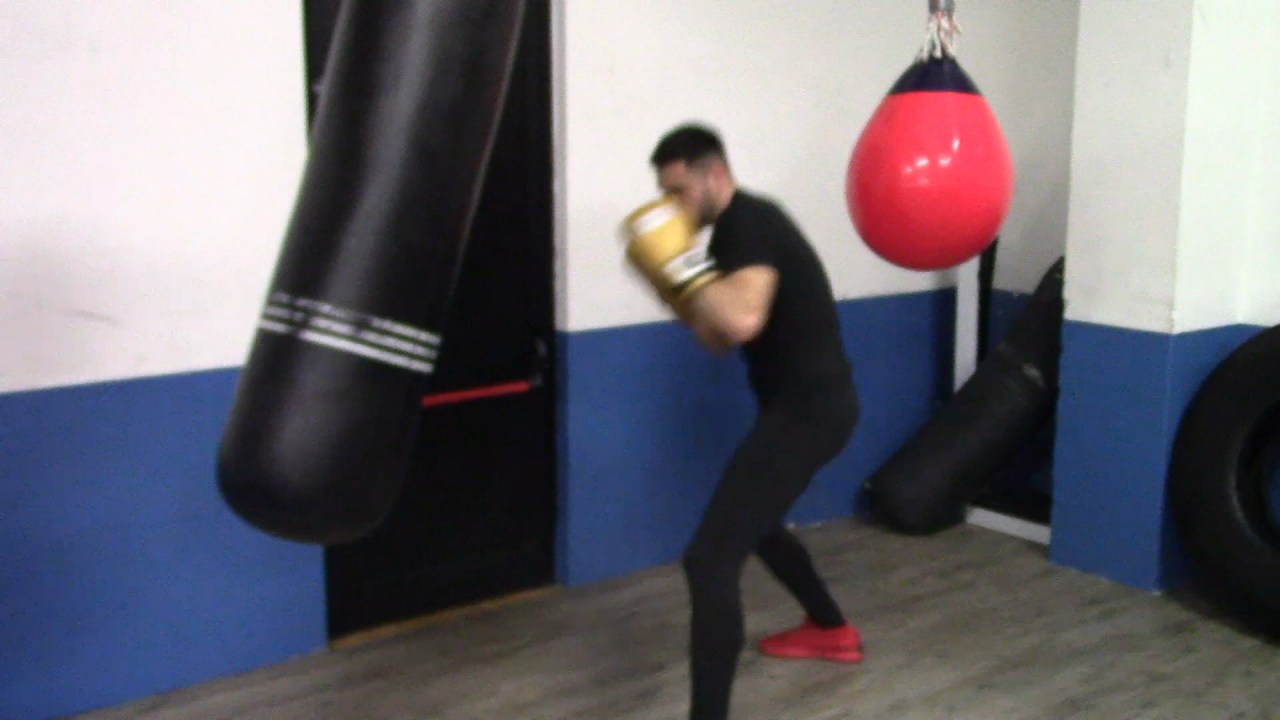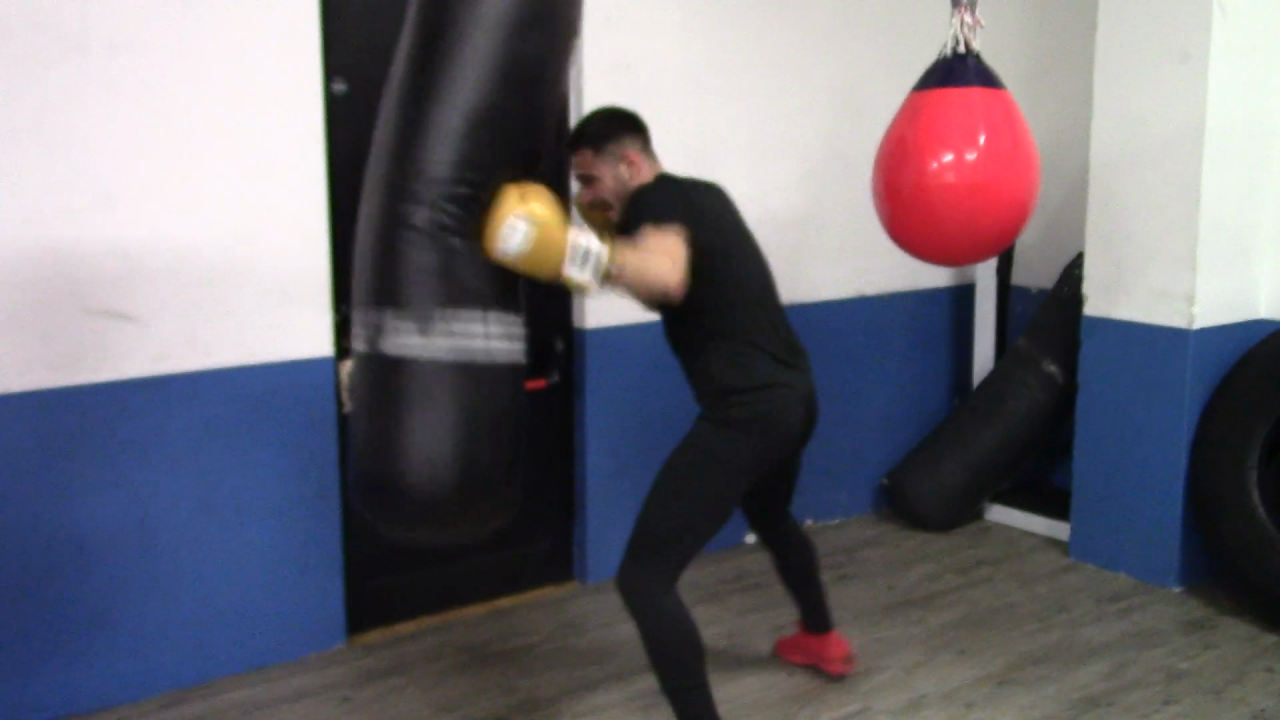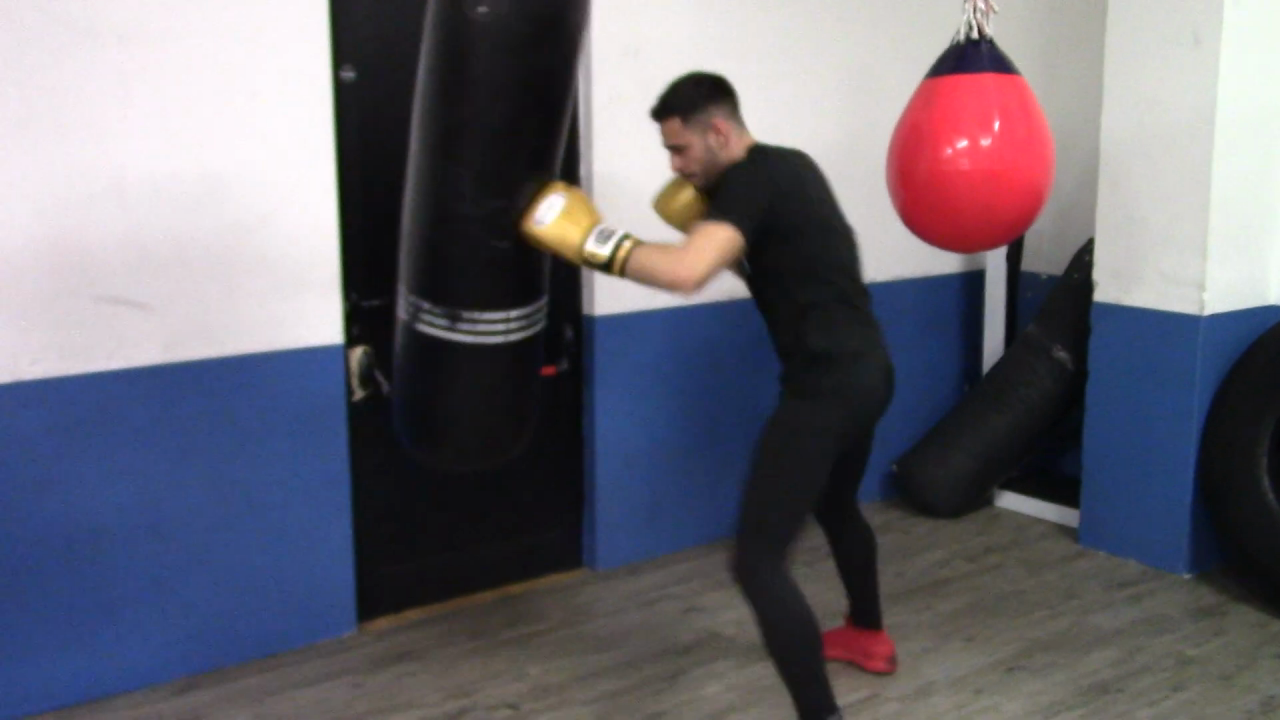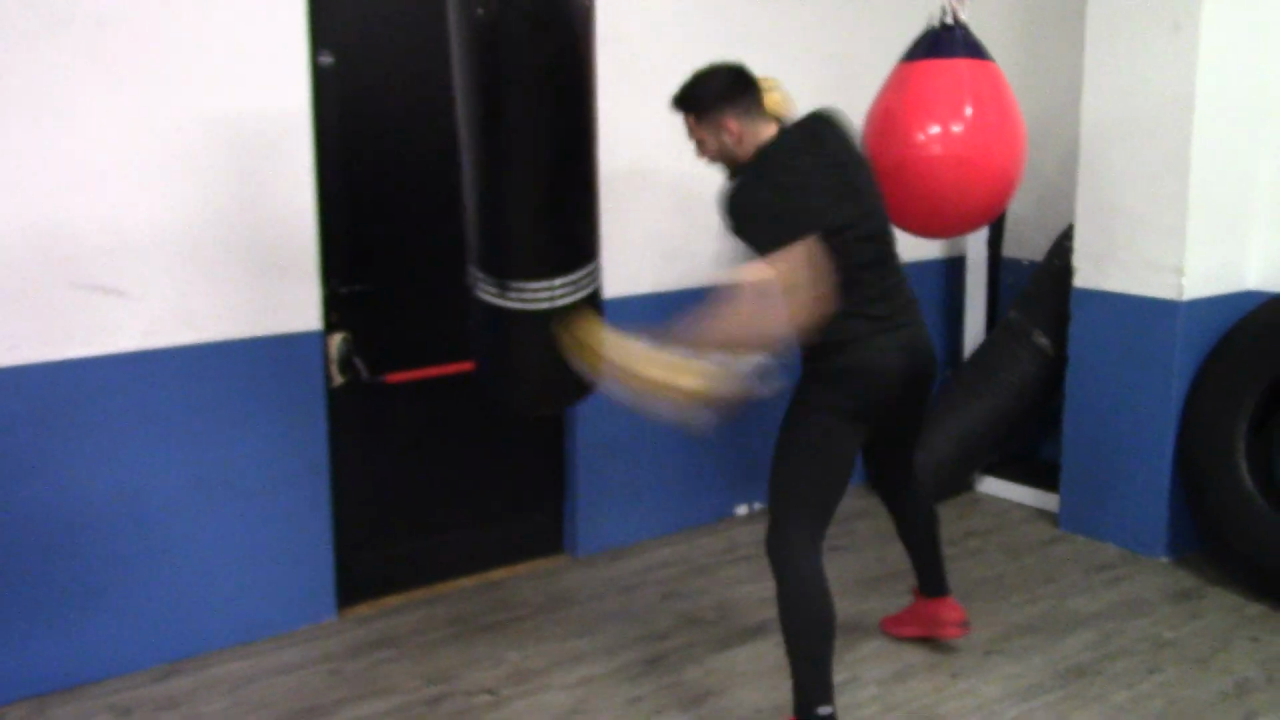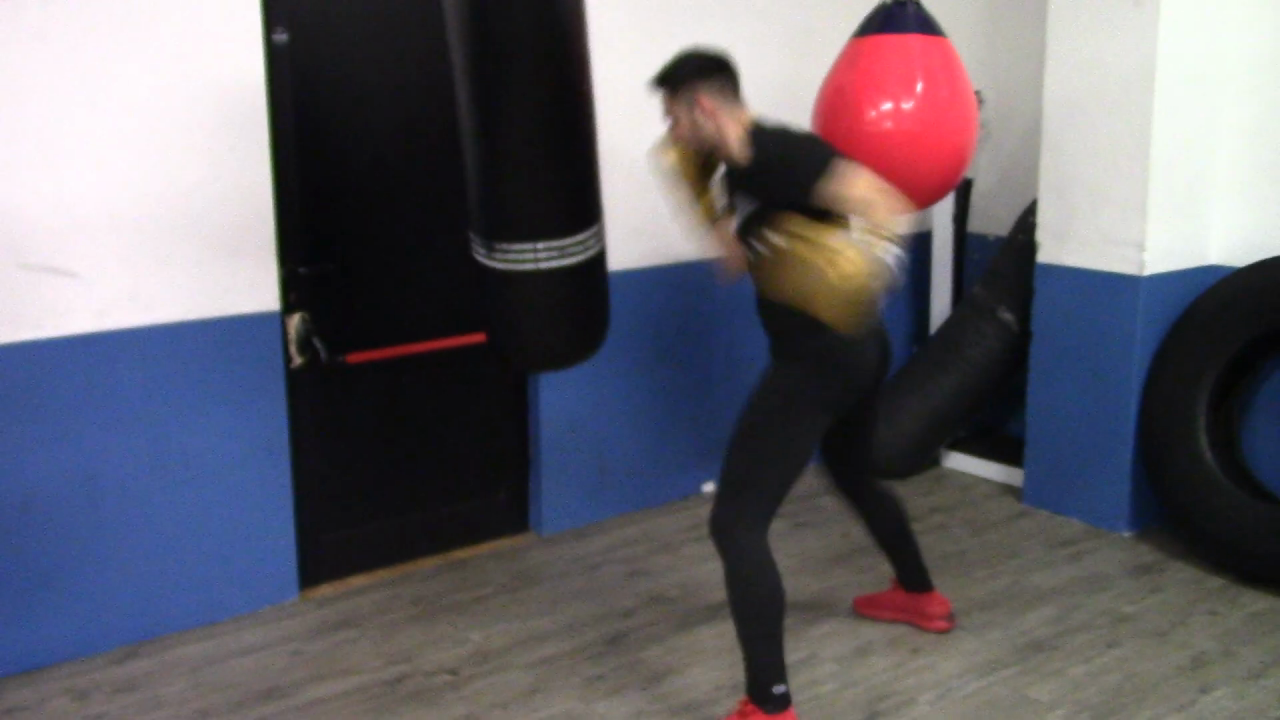
dt=0.5s
person 1, frame 1
left shoulder: (753, 222)
right shoulder: (734, 229)
left elbow: (739, 320)
right elbow: (713, 327)
left hip: (812, 410)
right hip: (793, 404)
left knee: (707, 559)
right knee: (752, 528)
right ankle: (830, 629)
person 1, frame 2
left shoulder: (659, 201)
right shoulder: (698, 198)
left elbow: (664, 279)
right elbow: (665, 283)
left wrist: (576, 251)
right wrist: (607, 239)
left hip: (745, 415)
right hip: (790, 399)
left knee: (644, 578)
right knee: (771, 518)
right ankle: (820, 639)
person 1, frame 3
left shoulder: (753, 180)
right shoulder: (788, 168)
left elbow: (686, 272)
left wrist: (592, 240)
right wrist: (701, 223)
left hip: (830, 386)
right hip: (862, 370)
left knee: (755, 559)
right knee: (835, 504)
right ankle: (869, 634)
person 1, frame 4
left shoulder: (758, 190)
right shoulder: (822, 132)
left elbow: (798, 298)
left wrist: (692, 344)
left hip: (845, 370)
right hip: (911, 349)
left knee: (792, 537)
right knee: (895, 476)
right ankle: (937, 604)
person 1, frame 5
left shoulder: (785, 153)
right shoulder: (739, 170)
left elbow: (885, 206)
right elbow: (740, 264)
left hip: (819, 363)
right hip: (857, 348)
left knee: (735, 524)
right knee: (851, 473)
right ankle: (918, 594)
